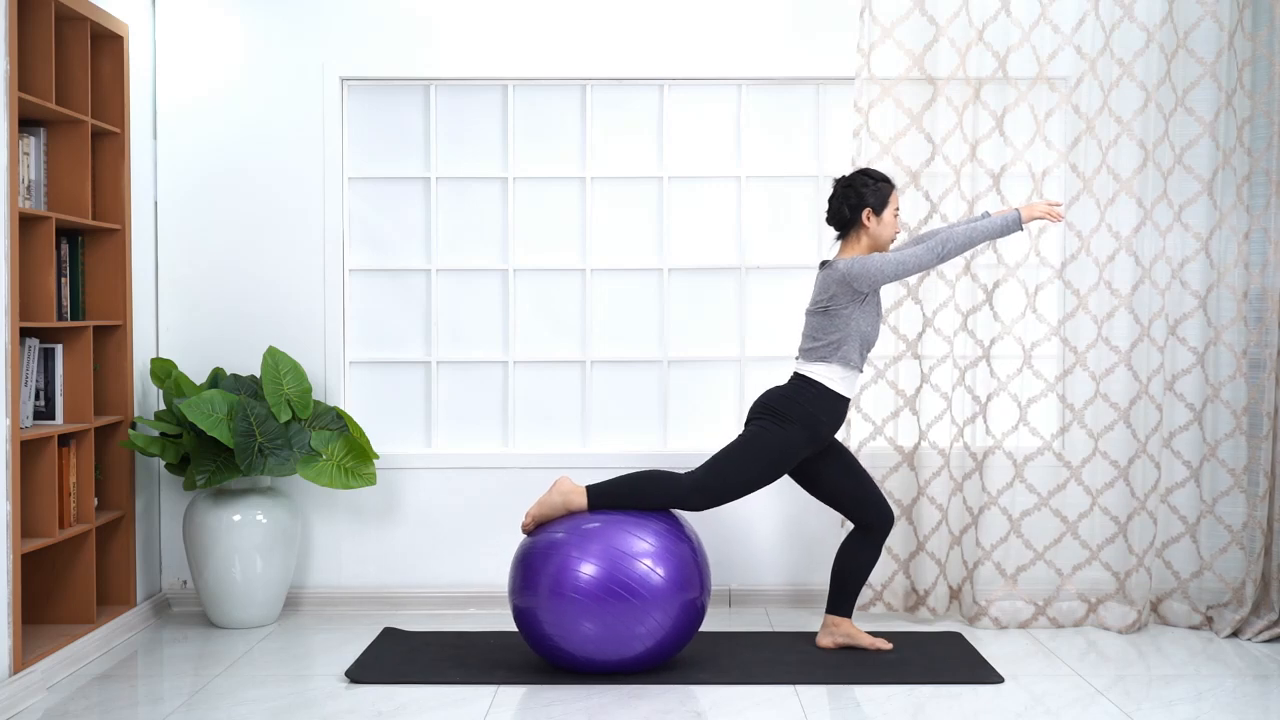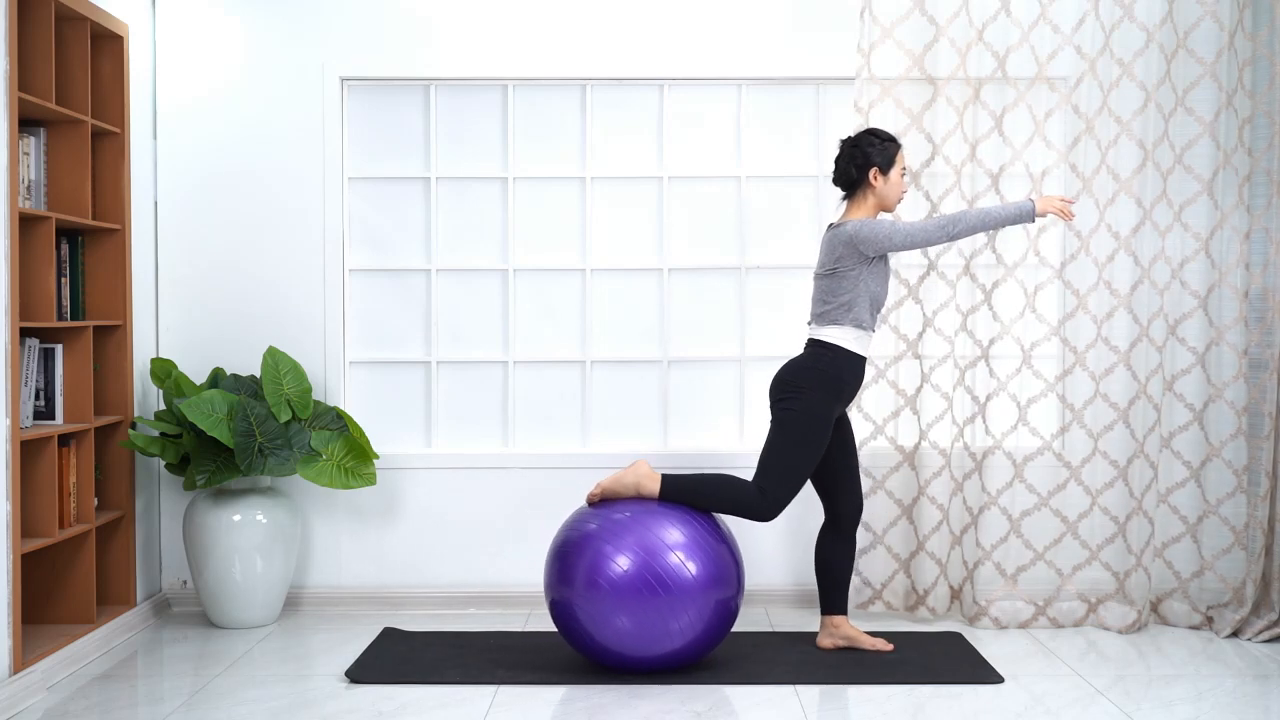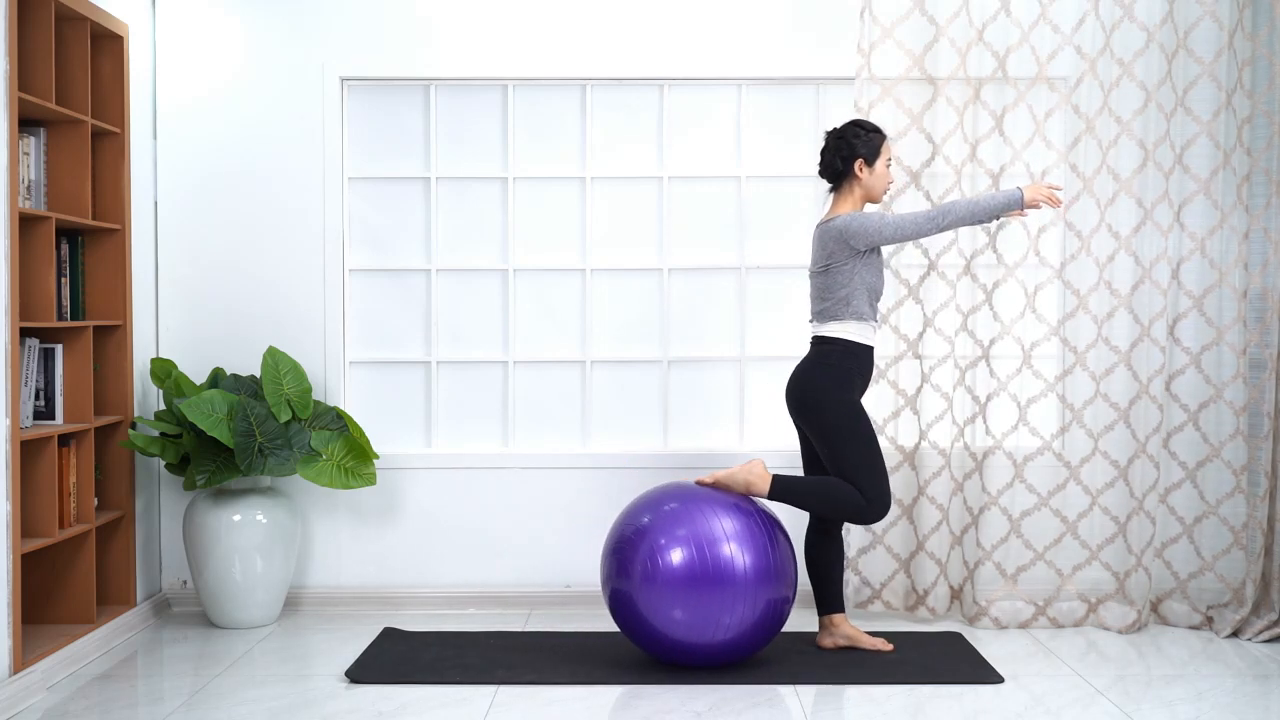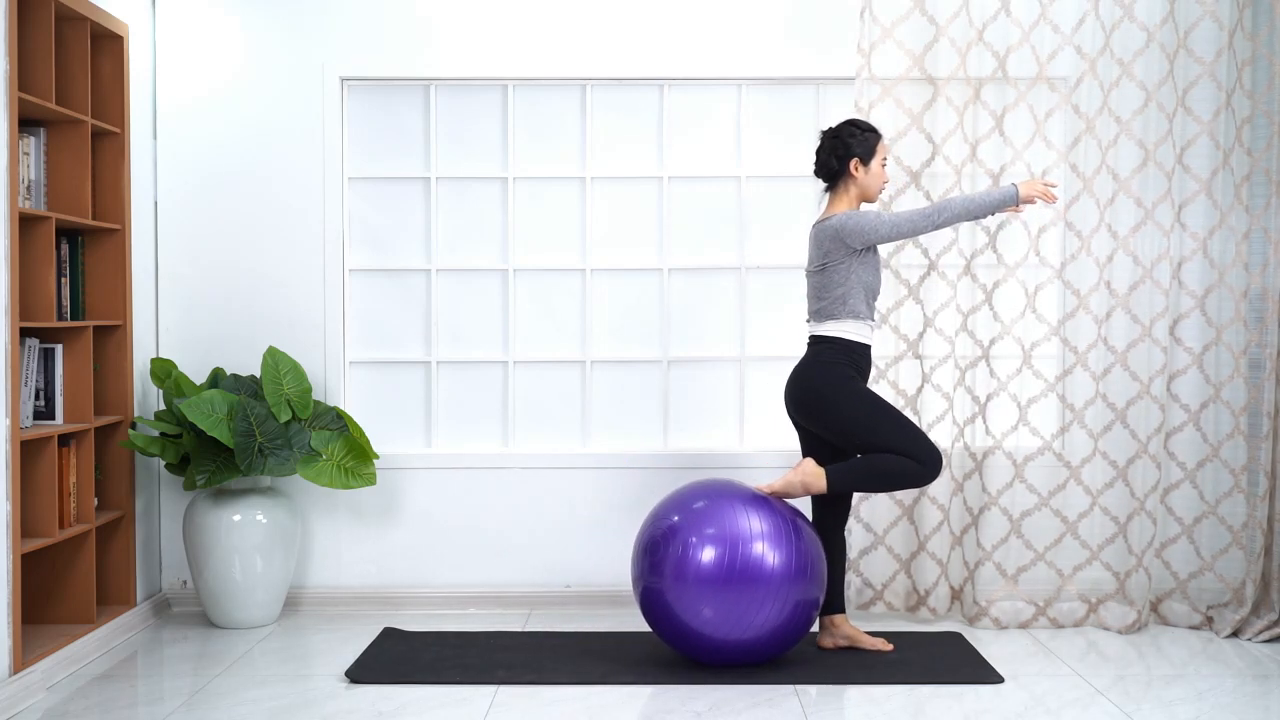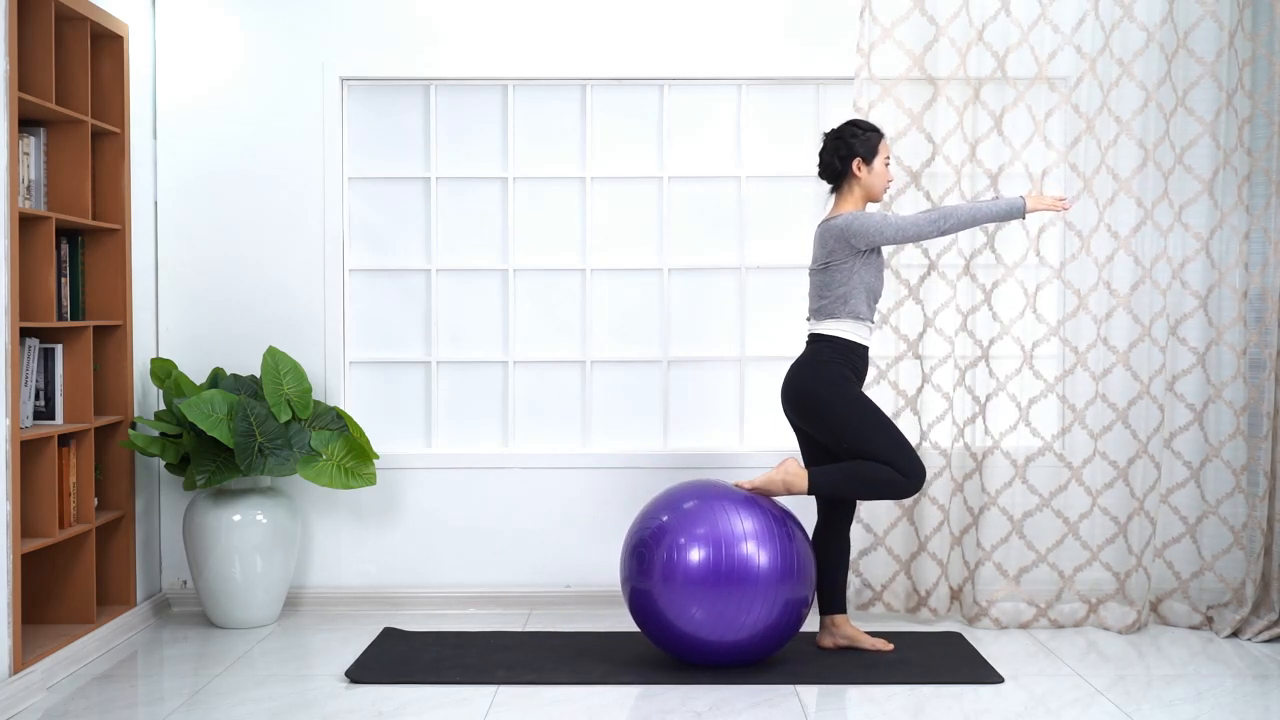
dt=1s
person 1, frame 1
left shoulder: (855, 269)
right shoulder: (850, 273)
left elbow: (927, 243)
right elbow: (937, 252)
left wrist: (995, 215)
right wrist: (1017, 219)
left hip: (807, 426)
right hip: (792, 419)
left knee: (875, 518)
right knee: (694, 489)
left ankle: (836, 626)
right ankle: (576, 496)
person 1, frame 2
left shoulder: (858, 232)
right shoulder: (858, 233)
left elbow: (937, 229)
right elbow: (943, 230)
left wrist: (1020, 210)
right wrist: (1028, 209)
left hip: (822, 389)
right hip: (812, 386)
left knee: (845, 509)
right knee: (763, 499)
left ankle: (834, 625)
right ankle: (648, 482)
person 1, frame 3
left shoulder: (846, 225)
right shoulder: (847, 226)
left elbow: (926, 223)
right elbow: (935, 220)
left wrist: (1001, 206)
right wrist: (1015, 196)
left hip: (825, 381)
right hip: (830, 382)
left knee: (833, 512)
right knee: (869, 502)
left ankle: (834, 625)
right ankle: (759, 481)
person 1, frame 4
left shoulder: (844, 225)
right shoulder: (843, 226)
left elbow: (921, 220)
right elbow: (930, 218)
left wrist: (996, 203)
right wrist: (1011, 192)
left hip: (824, 381)
right hip: (829, 380)
left knee: (832, 512)
right knee: (922, 462)
left ankle: (833, 625)
right ankle: (812, 477)
person 1, frame 5
left shoulder: (850, 226)
right shoulder: (848, 226)
left elbow: (926, 221)
right elbow: (936, 223)
left wrist: (1007, 205)
right wrist: (1020, 205)
left hip: (822, 381)
right hip: (825, 380)
left knee: (838, 508)
right knee: (905, 475)
left ankle: (834, 624)
right ankle: (797, 479)
